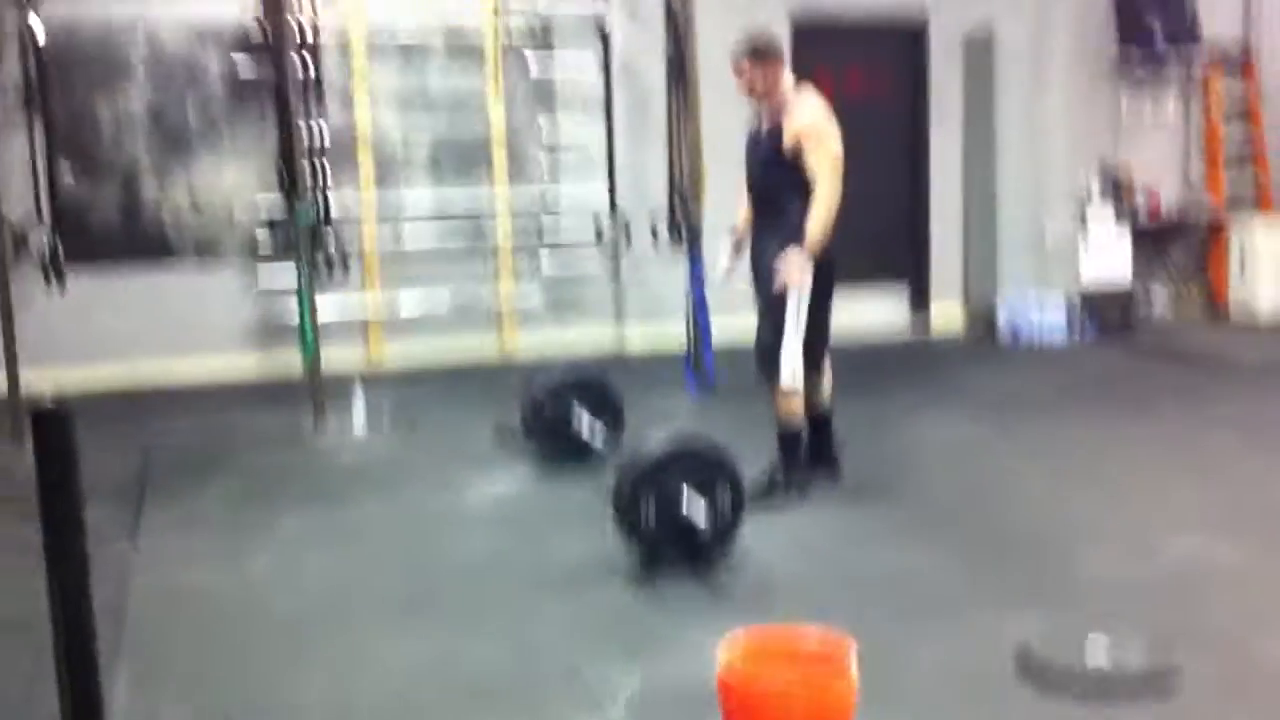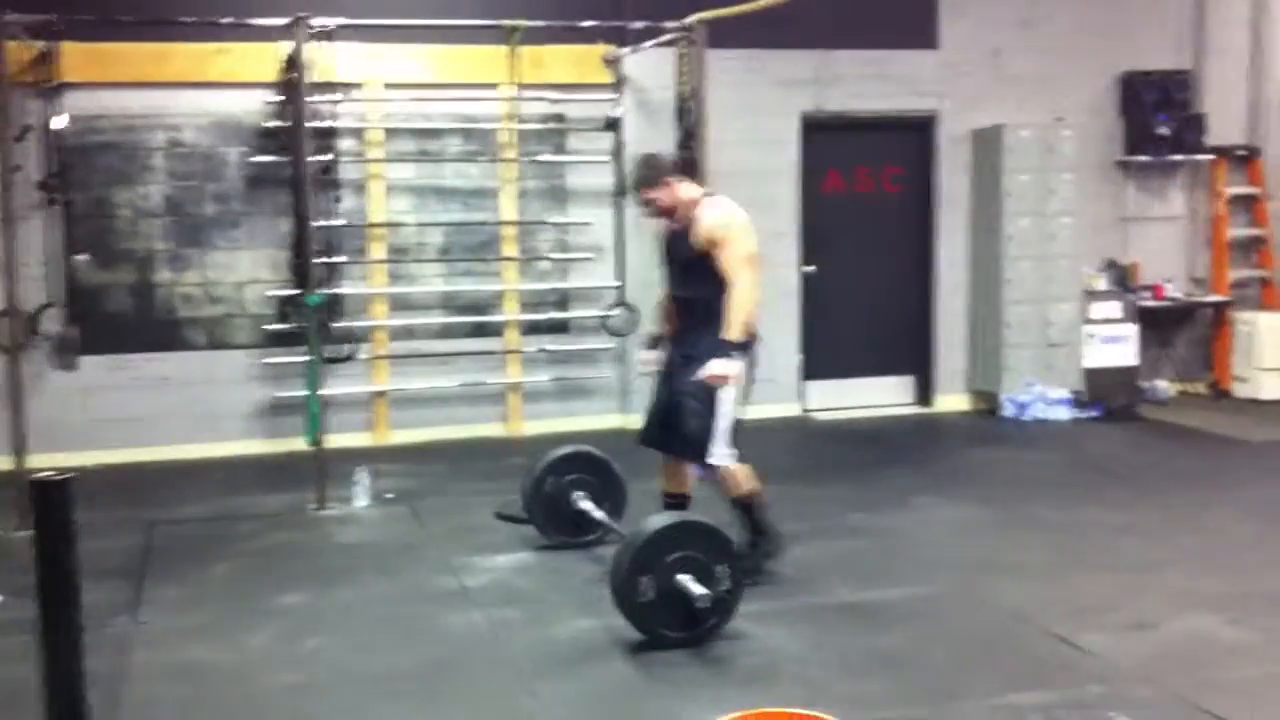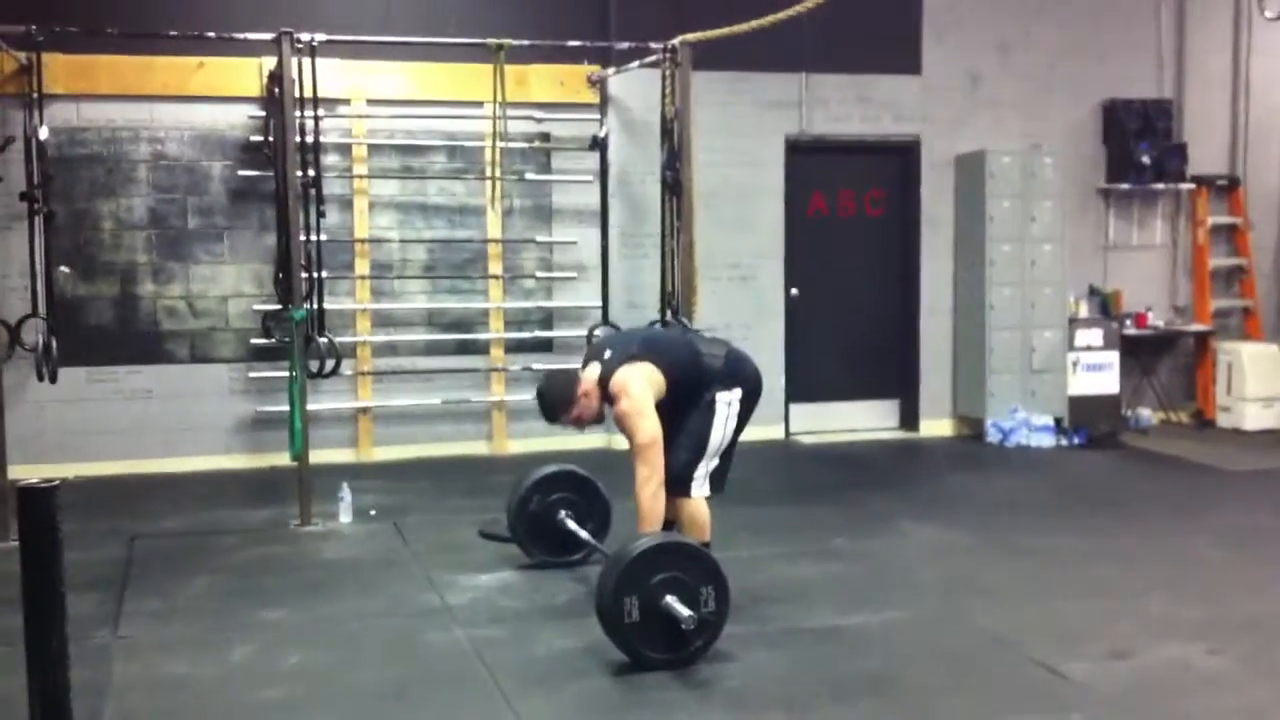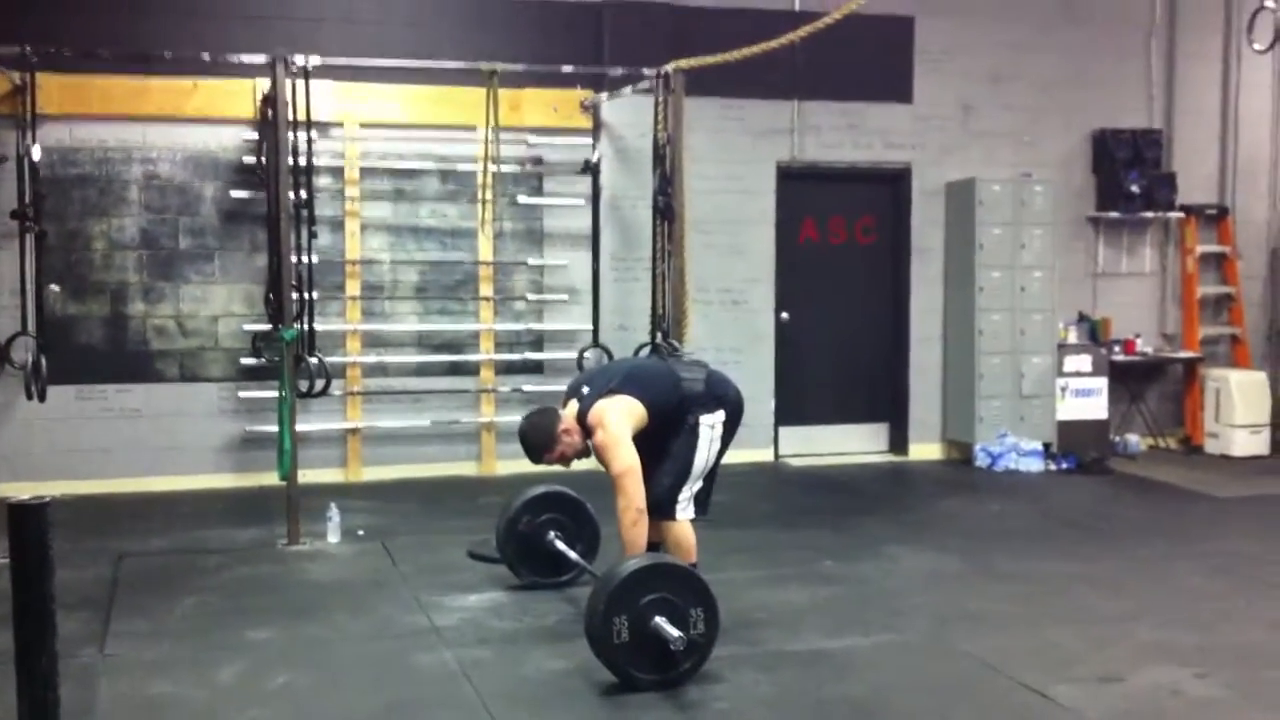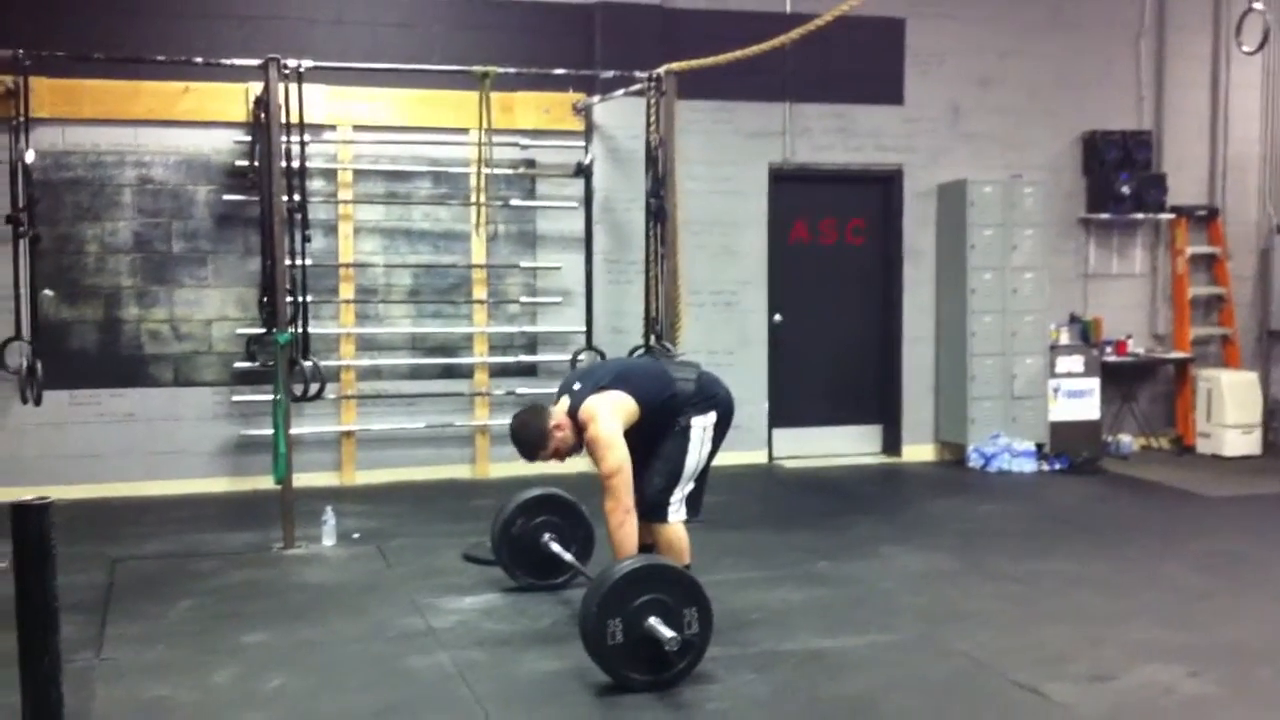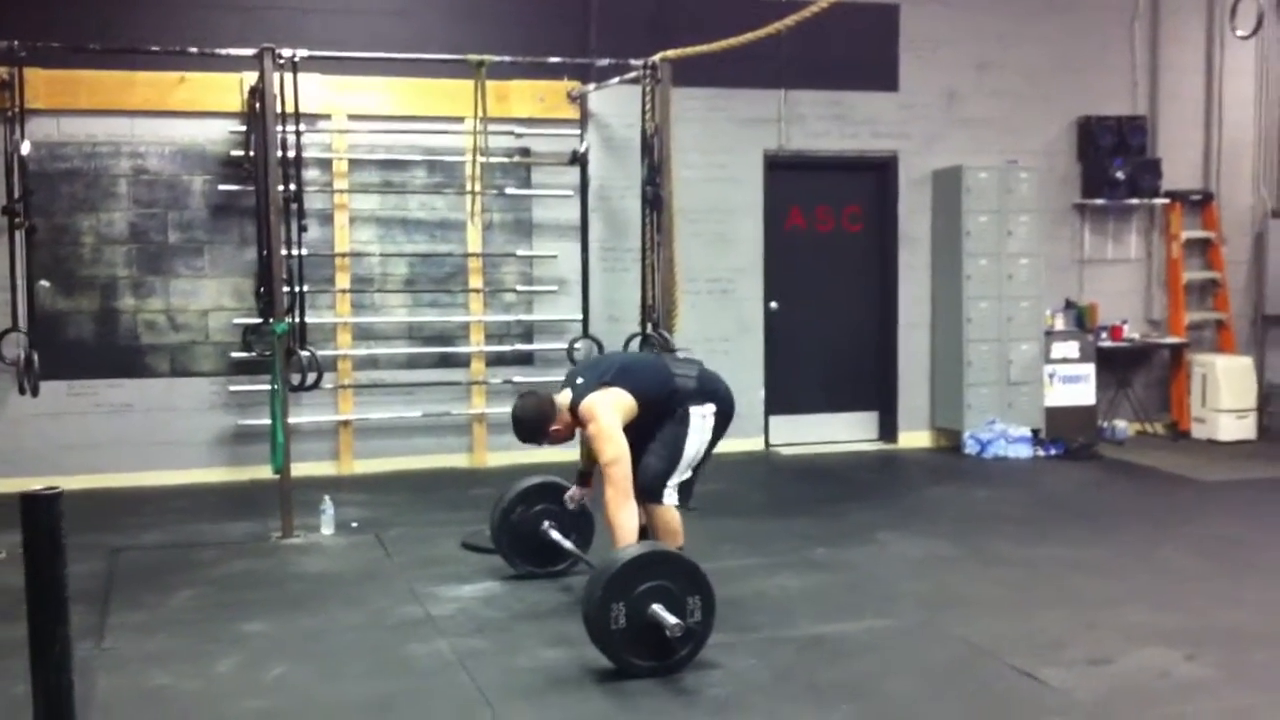
dt=0.7s
person 1, frame 1
left shoulder: (808, 116)
right shoulder: (763, 120)
left elbow: (828, 187)
left wrist: (804, 251)
right wrist: (738, 239)
left hip: (796, 257)
right hip: (772, 253)
left knee: (787, 366)
right knee: (806, 358)
left ankle: (791, 467)
right ankle: (820, 453)
person 1, frame 2
left shoulder: (718, 216)
right shoulder: (675, 226)
left elbow: (744, 285)
left wrist: (730, 350)
right wrist: (658, 341)
left hip: (718, 349)
right hip: (686, 345)
left knee: (711, 449)
right knee: (668, 441)
left ankle: (761, 534)
person 1, frame 3
left shoulder: (629, 395)
right shoulder: (593, 363)
left elbow: (650, 480)
left hip: (729, 382)
right hip: (695, 379)
left knee: (683, 476)
right knee: (664, 467)
person 1, frame 4
left shoulder: (606, 427)
right shoulder: (573, 400)
left elbow: (633, 508)
left hip: (712, 404)
right hip: (679, 402)
left knee: (667, 501)
right knee: (642, 488)
person 1, frame 5
left shoulder: (597, 421)
right shoulder: (565, 398)
left elbow: (620, 508)
left hip: (703, 405)
left knee: (659, 501)
right knee: (635, 492)
person 1, frame 6
left shoulder: (599, 415)
right shoulder: (571, 389)
left elbow: (620, 496)
right wrist: (583, 480)
left hip: (704, 401)
left knee: (654, 485)
right knee: (625, 475)
